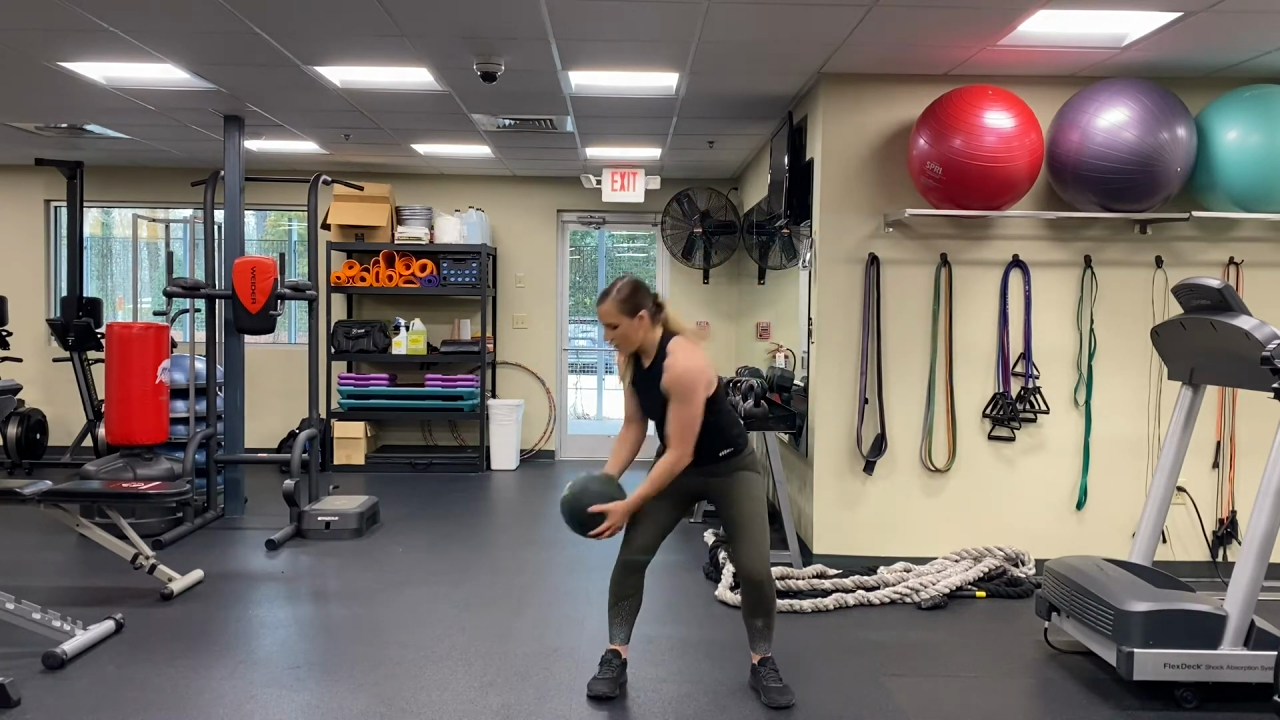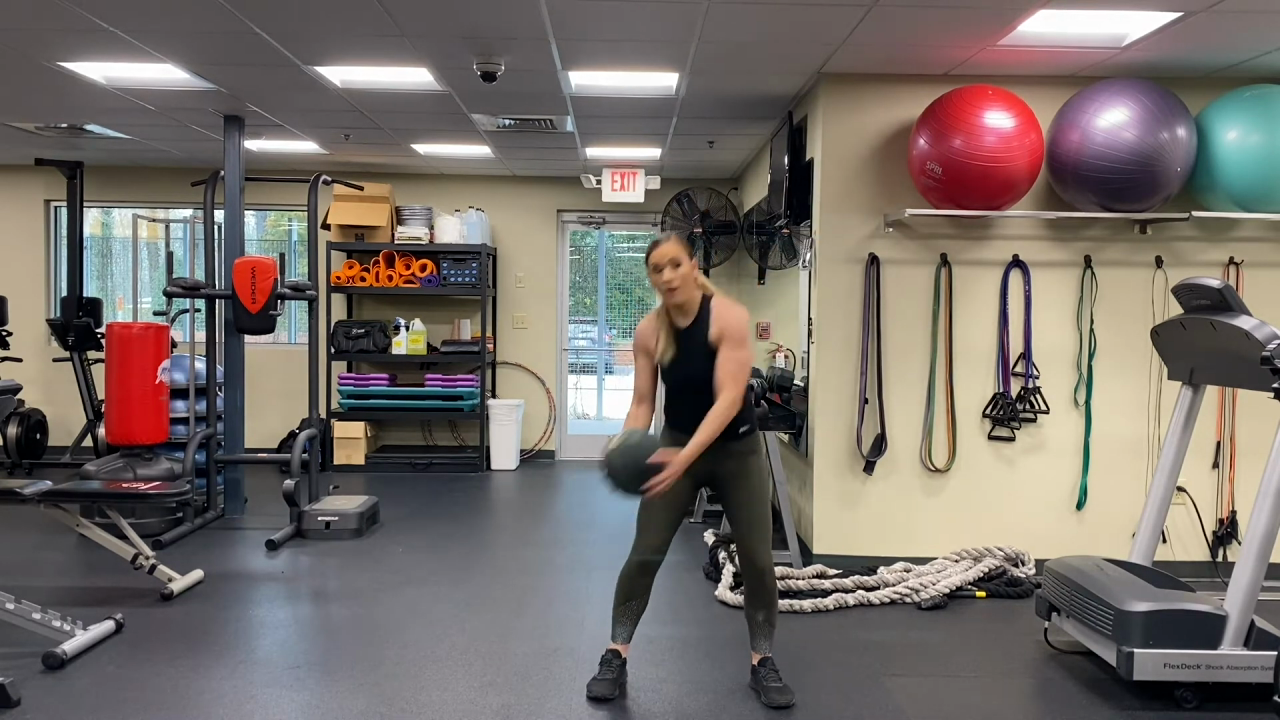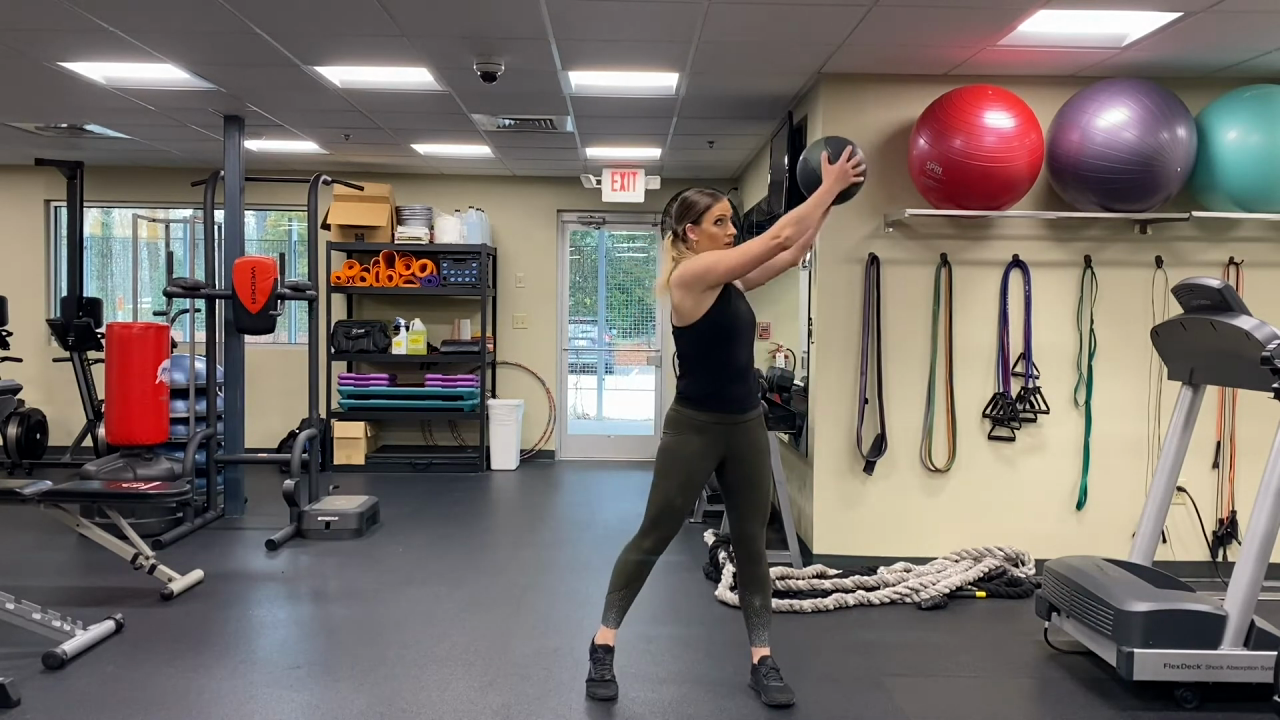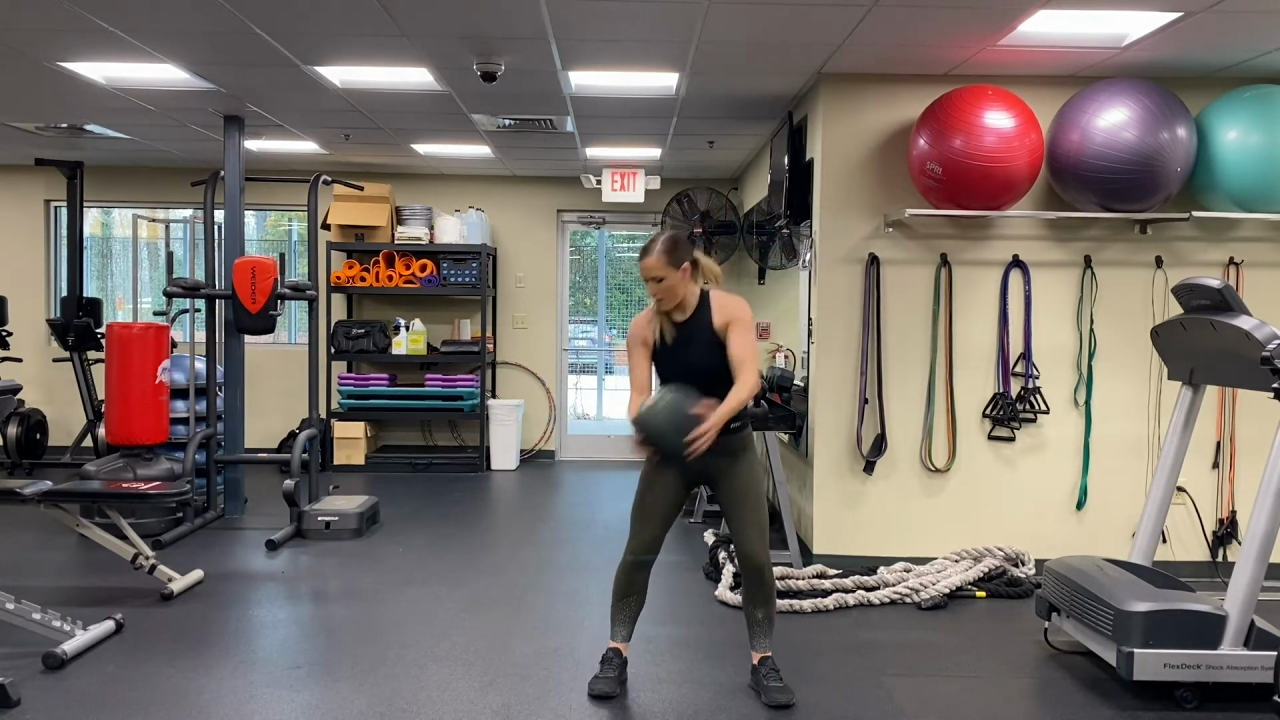
dt=0.5s
person 1, frame 1
left shoulder: (682, 363)
right shoulder: (631, 362)
left elbow: (679, 455)
right elbow: (635, 427)
left wrist: (626, 507)
right wrist: (605, 481)
left hip: (731, 467)
right hip: (677, 468)
left knee: (754, 570)
right knee: (631, 555)
left ankle: (762, 661)
right ankle: (616, 655)
person 1, frame 2
left shoulder: (728, 316)
right shoulder: (650, 331)
left elbow: (728, 402)
right elbow: (643, 401)
left wrist: (686, 457)
left hip: (738, 449)
right hip: (680, 443)
left knee: (757, 560)
right knee: (646, 553)
left ankle: (763, 661)
right ankle: (615, 655)
person 1, frame 3
left shoulder: (728, 276)
right shoulder: (692, 274)
left elbow: (790, 251)
right elbow: (776, 237)
left wrist: (830, 196)
right wrist: (829, 186)
left hip: (746, 426)
right hip: (695, 428)
left knee: (752, 545)
right knee: (653, 539)
left ankle: (762, 659)
right ankle: (603, 644)
person 1, frame 4
left shoulder: (729, 310)
right shoulder: (643, 325)
left elbow: (750, 379)
right elbow: (638, 394)
left wrist: (723, 411)
right wrist: (642, 420)
left hip: (730, 448)
left knee: (755, 558)
right knee: (640, 551)
left ankle: (762, 660)
right ankle: (616, 653)
